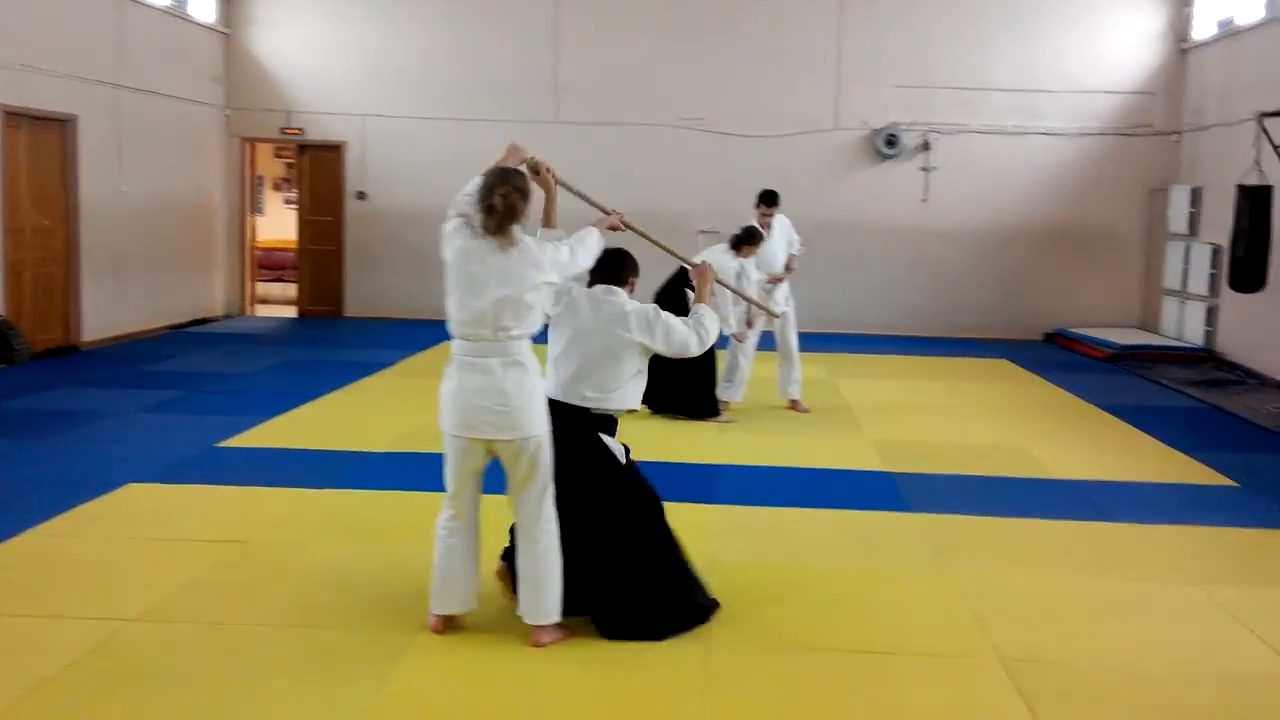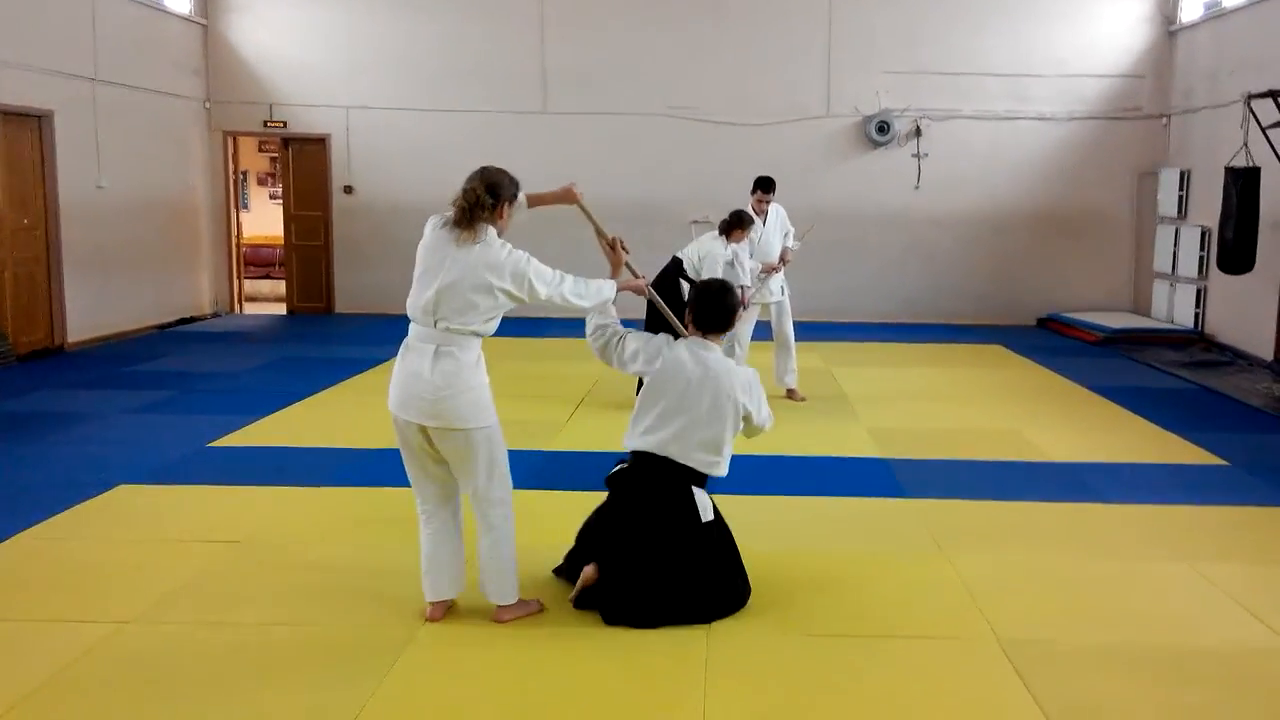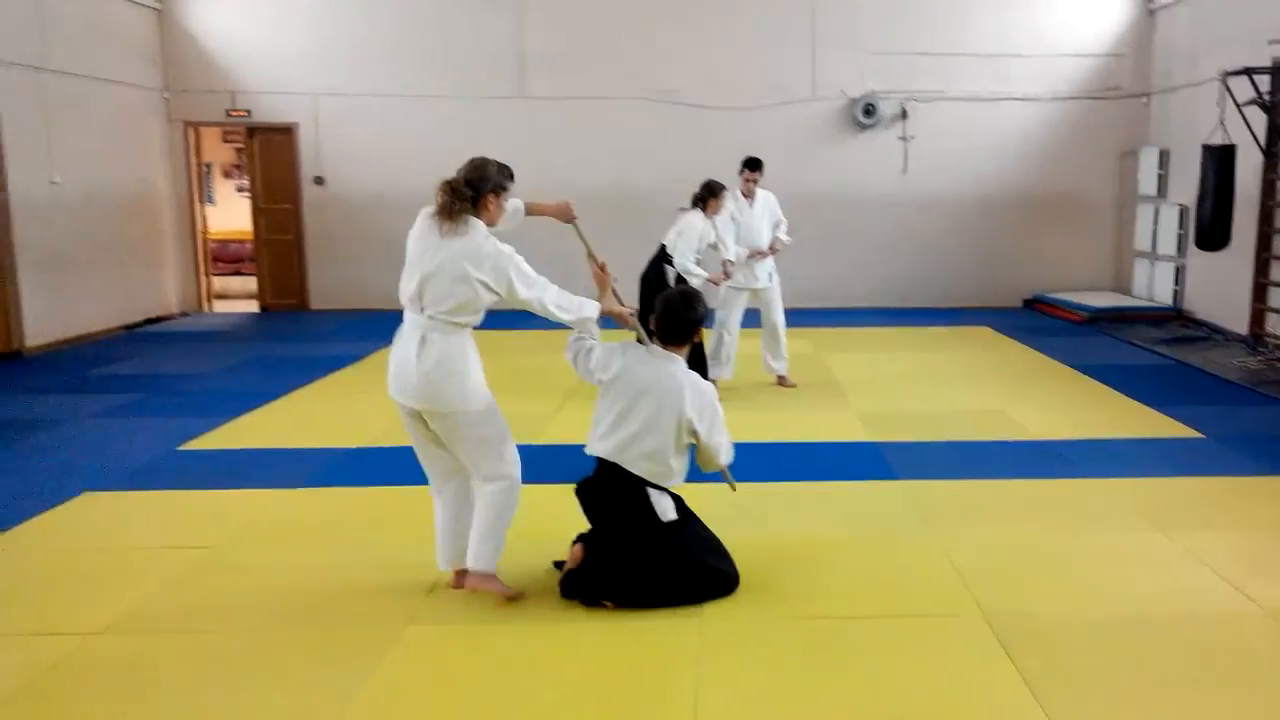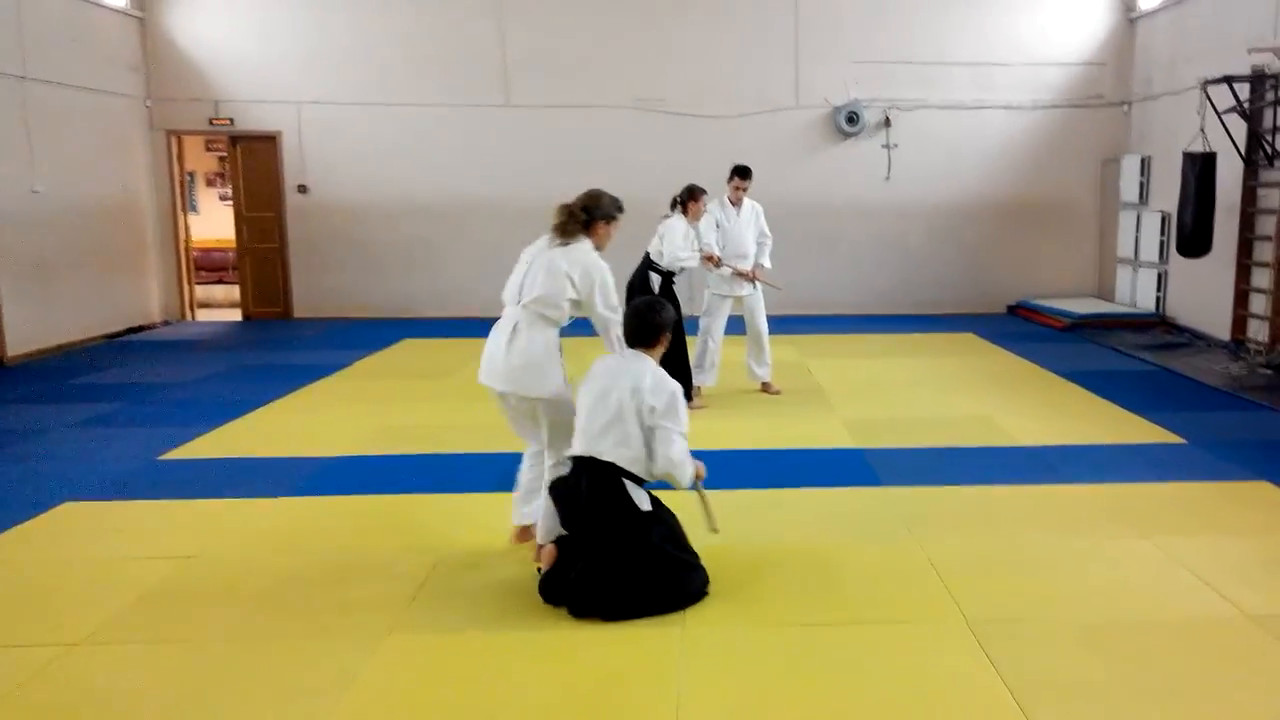
dt=0.7s
person 1, frame 1
left shoulder: (456, 241)
right shoulder: (539, 254)
left elbow: (463, 203)
right elbow: (578, 251)
left wrist: (504, 165)
right wrist: (602, 225)
left hip: (465, 386)
right hip: (516, 388)
left knee: (458, 506)
right knee: (535, 510)
left ankle: (445, 609)
right ankle: (542, 621)
person 1, frame 2
left shoulder: (435, 231)
right shoulder: (506, 261)
left elbow: (473, 215)
right elbow: (568, 290)
left wrist: (547, 197)
right wrist: (621, 284)
left hip: (410, 374)
right hip: (458, 381)
left knee: (434, 498)
right knee: (492, 497)
left ankle: (438, 597)
right ankle: (505, 599)
person 1, frame 3
left shoulder: (425, 223)
right shoulder: (489, 254)
left elbow: (475, 213)
right elbow: (548, 298)
right wrist: (605, 309)
left hip: (408, 362)
right hip: (449, 368)
left knee: (447, 475)
right knee: (499, 470)
left ankle: (460, 565)
right ankle: (482, 569)
person 1, frame 4
left shoulder: (542, 247)
right shoulder: (594, 266)
right elbow: (610, 329)
left hip: (499, 351)
right hip: (534, 358)
left knee: (540, 444)
right knee: (561, 453)
left ankle: (527, 522)
right ankle: (551, 539)
person 2, frame 1
left shoulder: (566, 299)
right shoulder: (642, 318)
right elbow: (698, 338)
right wrist: (703, 293)
left hip: (553, 430)
right hip: (588, 440)
left knee: (574, 514)
right knee: (636, 521)
left ankle: (519, 563)
person 2, frame 2
left shoulder: (659, 352)
right shoulder: (743, 379)
left elbow: (603, 336)
right elbow: (759, 425)
left hip: (635, 482)
right hip: (682, 499)
left knee: (617, 521)
right knee: (727, 592)
left ankle: (595, 568)
right ankle: (615, 589)
person 2, frame 3
left shoulder: (619, 358)
right shoulder: (698, 391)
left elbow: (580, 348)
right elbow: (715, 459)
left wrist: (599, 298)
left hip: (601, 491)
right hip: (644, 504)
right knee: (719, 576)
left ankle: (589, 553)
right ankle: (618, 584)
person 2, frame 4
left shoulder: (601, 367)
right shoulder: (665, 385)
right elbow: (670, 465)
right wrist: (692, 471)
left hip: (578, 488)
right hip: (616, 496)
left knee: (613, 547)
right knee: (687, 579)
left ankle: (563, 555)
right ankle: (595, 590)
person 3, frame 1
left shoulder: (783, 223)
left elbow: (794, 241)
left wrist: (793, 257)
right wrist: (767, 278)
left hip: (781, 294)
left knee: (789, 346)
right knee: (742, 346)
left ankle: (793, 396)
right ankle: (725, 397)
person 3, frame 2
left shoulder: (779, 212)
left elbow: (788, 232)
left wrist: (787, 248)
right wrist: (761, 267)
left hip: (776, 283)
left knee: (785, 335)
right knee: (738, 336)
left ankle: (789, 385)
person 3, frame 3
left shoulder: (769, 199)
right shoulder: (728, 203)
left elbow: (780, 222)
right elbow: (724, 241)
left wrist: (778, 239)
right wrist: (747, 253)
left hip: (765, 269)
right hip: (739, 272)
left knee: (775, 322)
right knee: (726, 324)
left ankle: (780, 372)
right ankle: (714, 374)
person 3, frame 4
left shoulder: (755, 209)
right shoulder: (714, 209)
left elbow: (765, 239)
right elbow: (708, 246)
left wrist: (760, 265)
right wrist: (731, 270)
left hip: (750, 278)
right hip: (721, 279)
left knee: (759, 329)
right knee: (710, 330)
left ankle: (764, 378)
right ankle: (697, 382)
person 4, frame 1
left shoulder: (727, 250)
right shoulder: (726, 265)
left elbow: (747, 271)
right elbow: (723, 301)
right wrist: (732, 330)
left hip: (672, 295)
right hip: (681, 299)
right knee: (698, 353)
left ankle: (663, 402)
right ankle: (705, 409)
person 4, frame 2
left shoulder: (720, 238)
right shoulder: (717, 251)
left elbow: (738, 257)
left wrist: (743, 286)
left hip: (673, 285)
right hip: (673, 289)
person 4, frame 3
left shoulder: (703, 221)
right shoulder: (693, 223)
left elbow: (718, 241)
right elbow: (682, 263)
left wrist: (727, 261)
right wrist: (709, 278)
left hip: (672, 277)
right hip: (663, 277)
person 4, frame 4
left shoulder: (687, 226)
right shoulder: (675, 225)
left elbow: (682, 257)
right elbow: (671, 257)
left wrist: (708, 258)
right wrist: (701, 256)
left hip: (660, 285)
right hip: (648, 285)
left knee: (672, 338)
